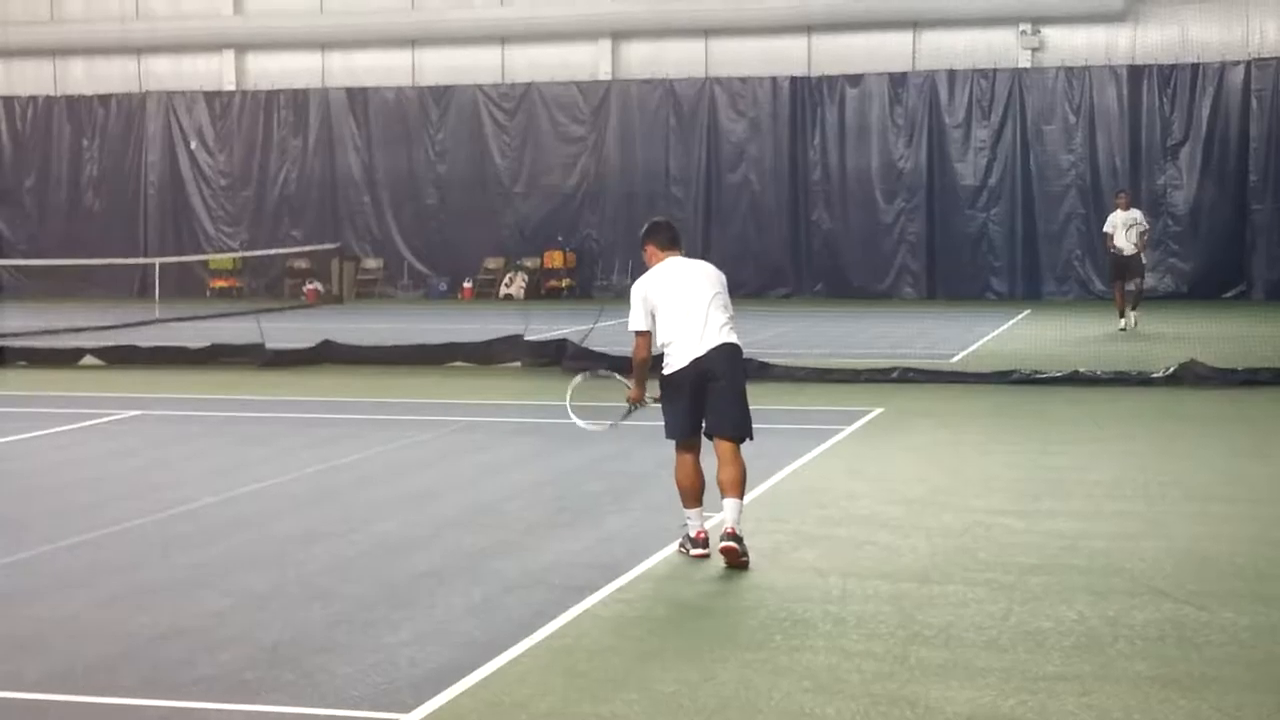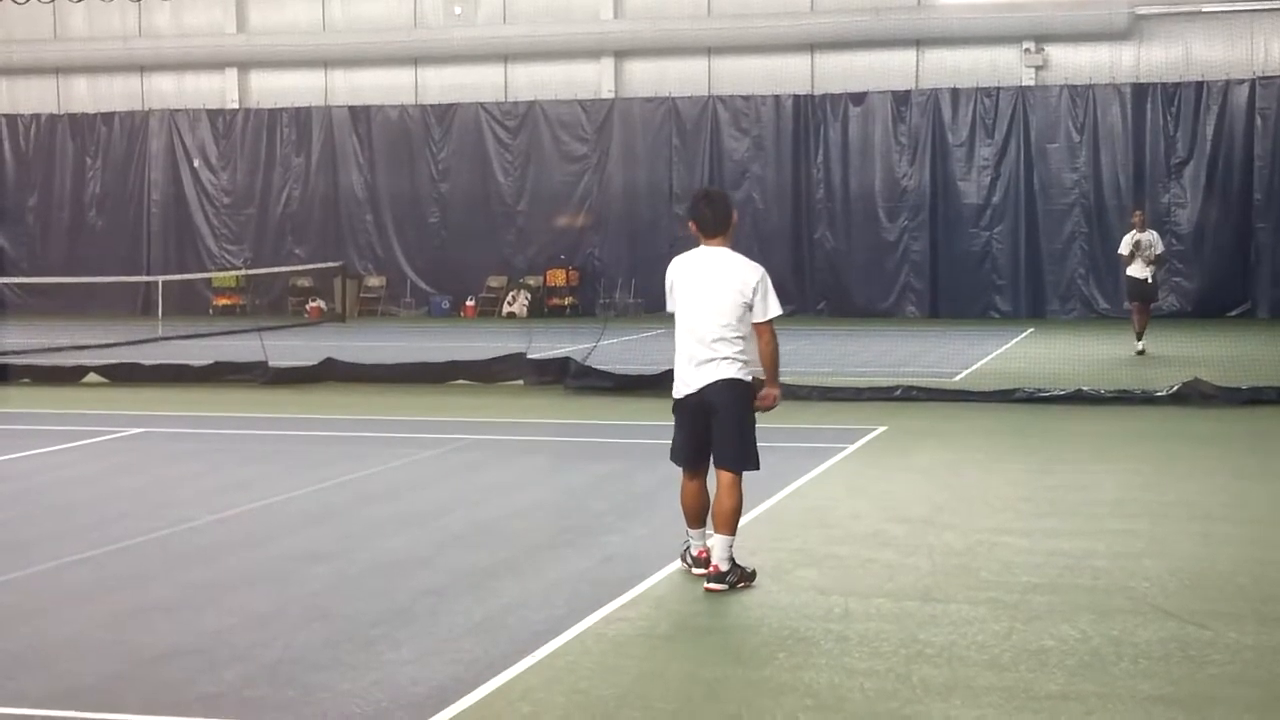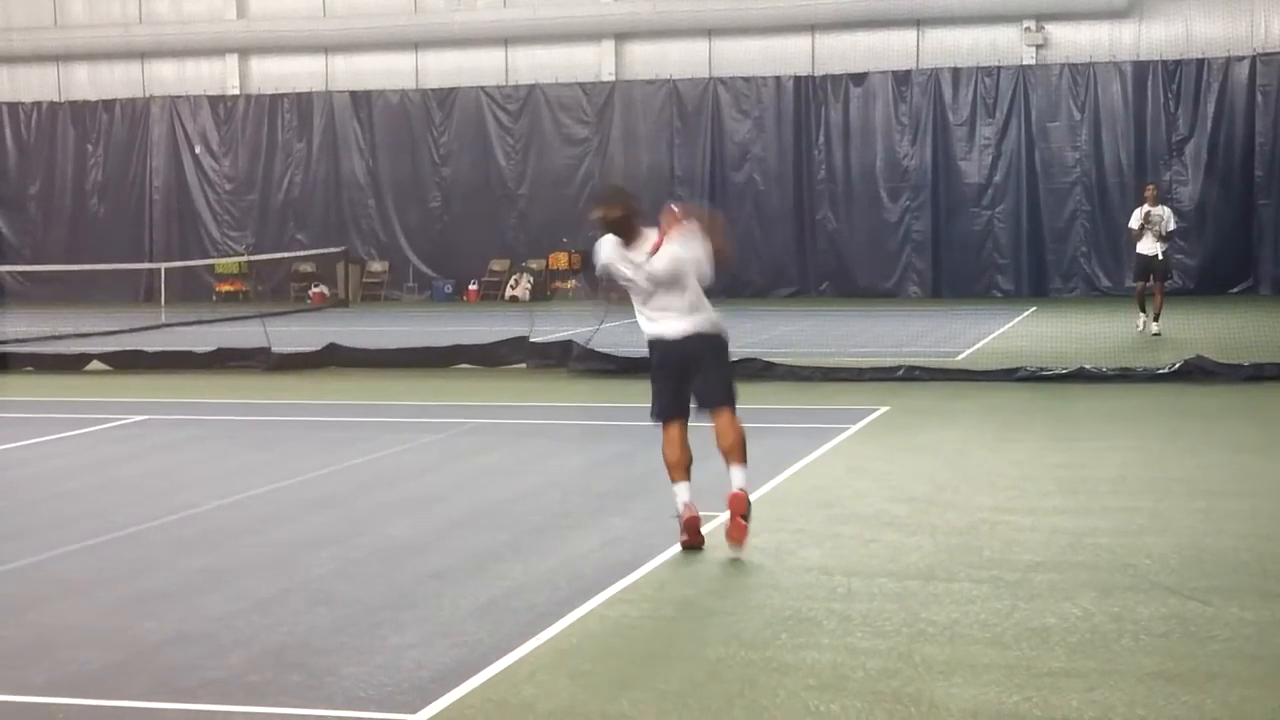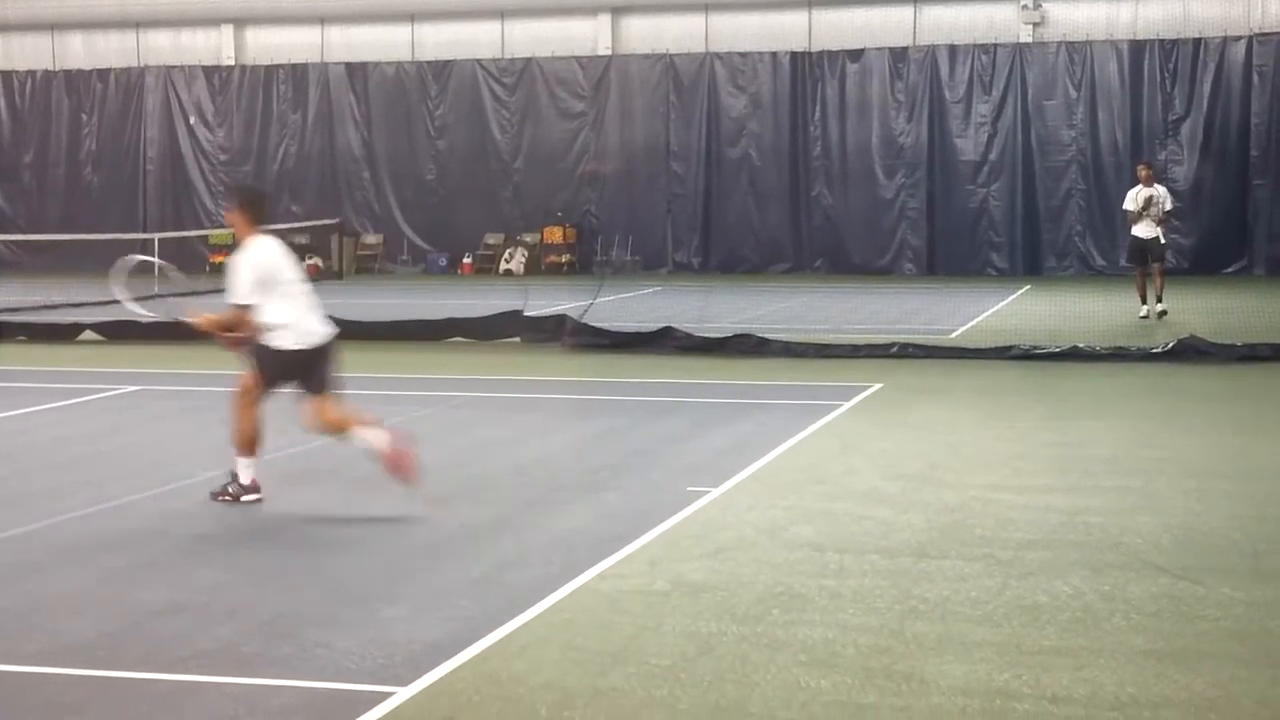
dt=1s
person 1, frame 1
left shoulder: (644, 284)
right shoulder: (711, 271)
left elbow: (643, 351)
left wrist: (638, 387)
left hip: (681, 364)
right hip: (724, 354)
left knee: (686, 449)
right knee: (728, 447)
left ankle: (696, 532)
right ankle: (731, 529)
person 1, frame 2
left shoulder: (677, 269)
right shoulder: (751, 273)
right elbow: (765, 337)
right wrist: (771, 383)
left hip: (687, 387)
right hip: (731, 384)
left knee: (693, 474)
right knee: (729, 477)
left ankle: (697, 551)
right ankle: (721, 566)
person 1, frame 3
left shoulder: (608, 250)
right shoulder: (672, 253)
right elbow: (717, 254)
right wrist: (701, 224)
left hip: (662, 345)
right hip: (704, 339)
left knee: (673, 428)
right knee: (724, 415)
left ankle: (688, 513)
right ankle: (738, 492)
person 1, frame 4
left shoulder: (244, 260)
right shoulder: (274, 248)
left elbow: (239, 317)
left wrist: (212, 324)
right wrist: (247, 336)
left hip: (289, 343)
right hip: (317, 336)
left knee: (245, 394)
right knee: (316, 410)
left ankle: (245, 480)
right ankle: (385, 442)
